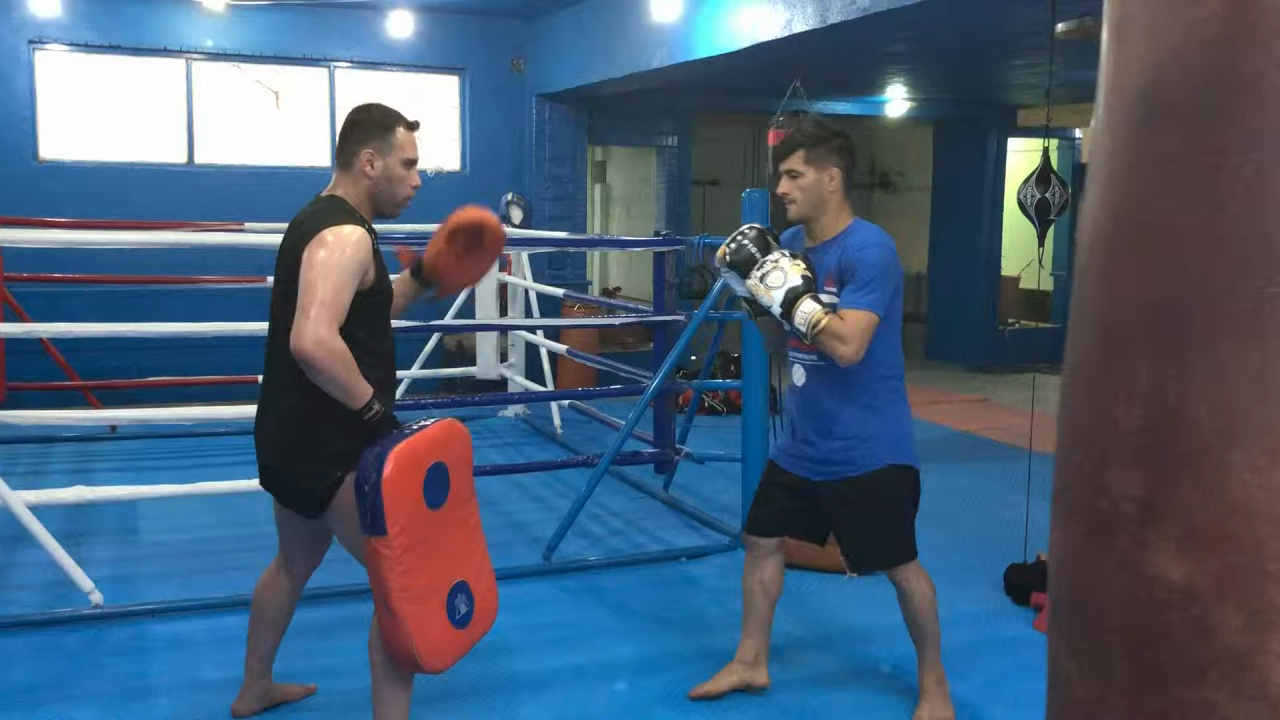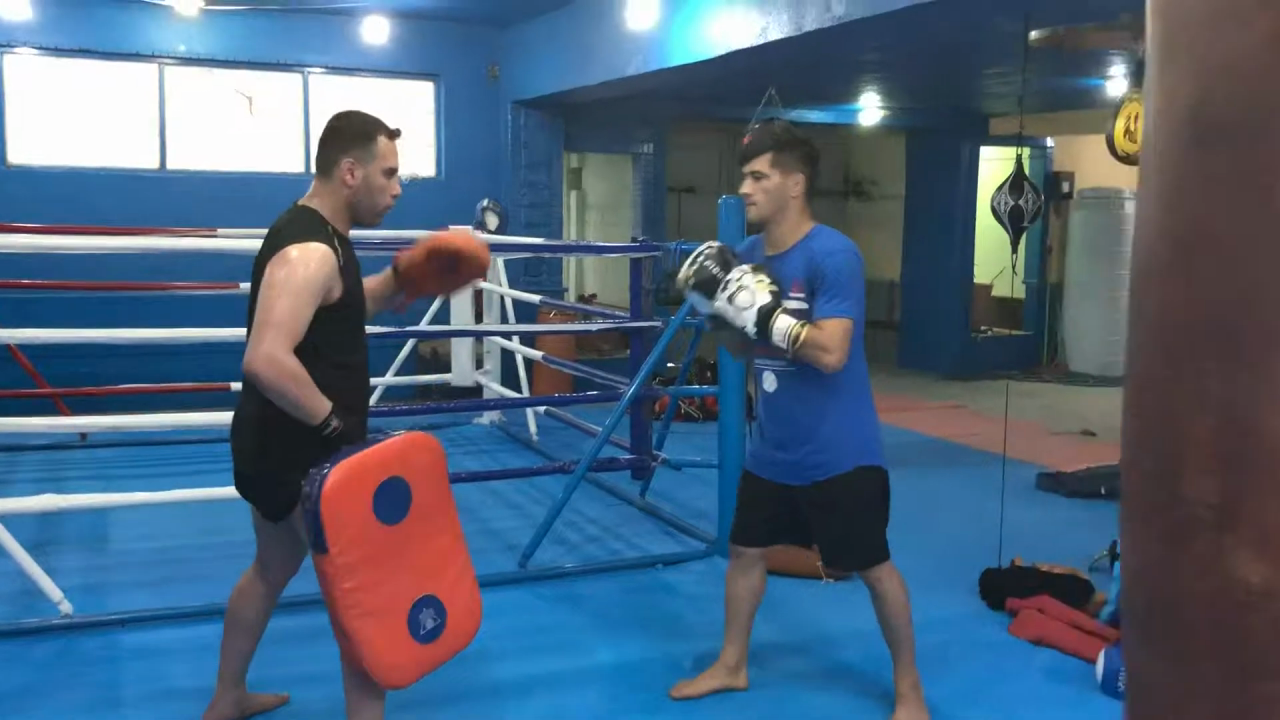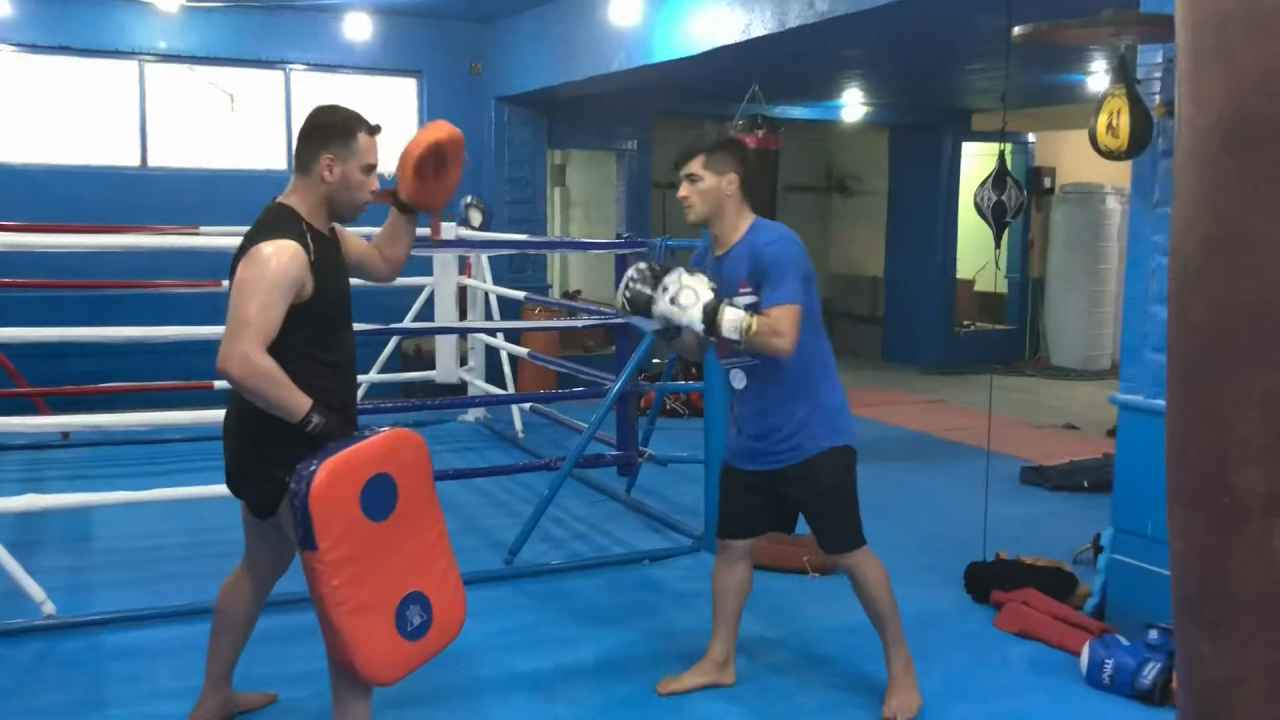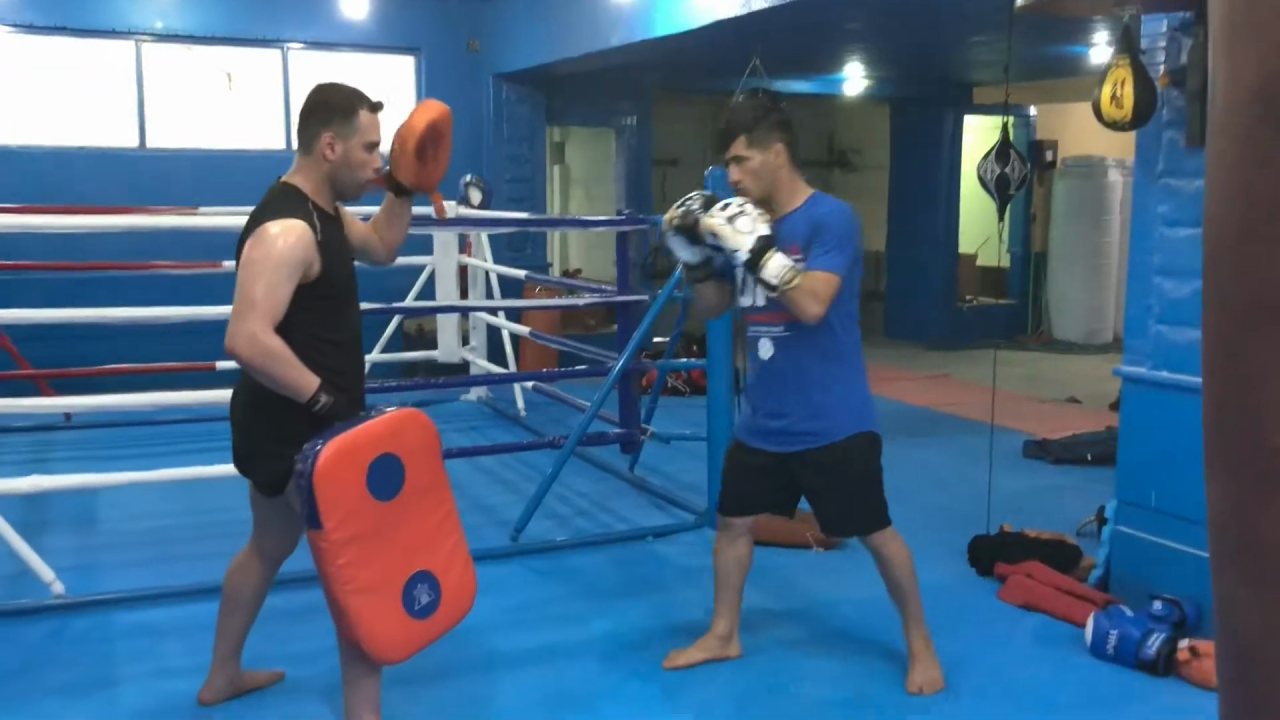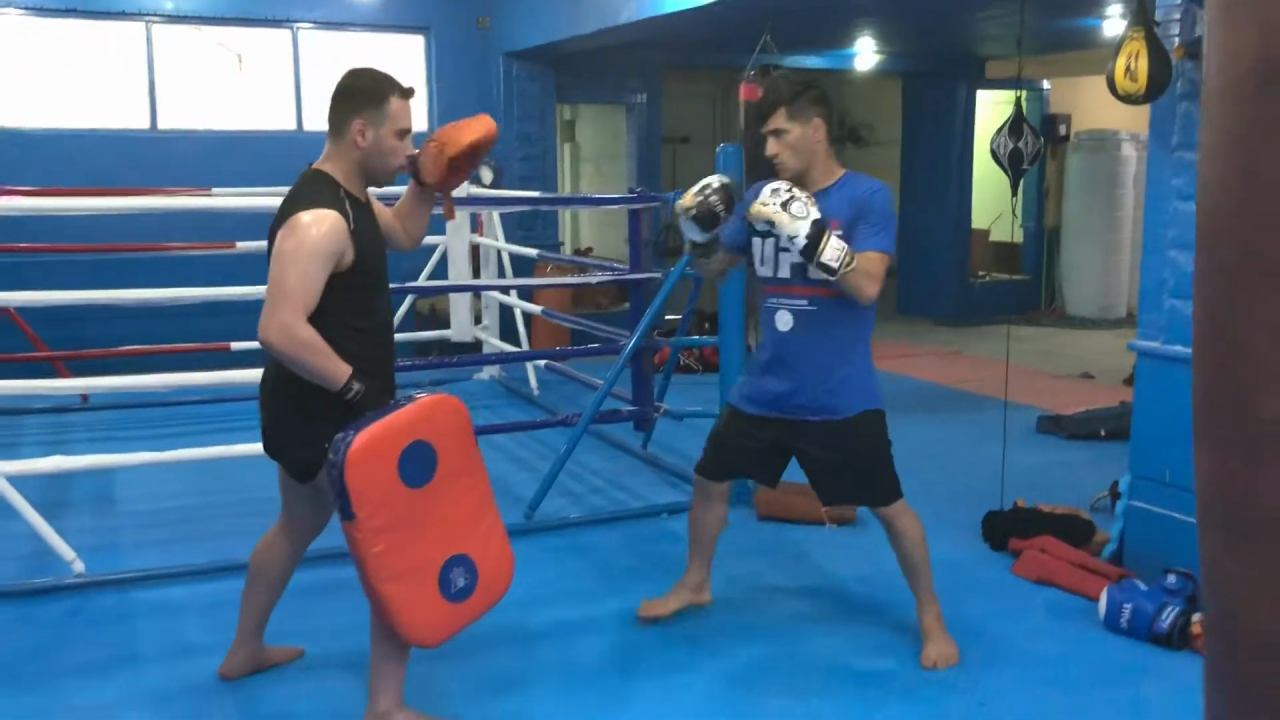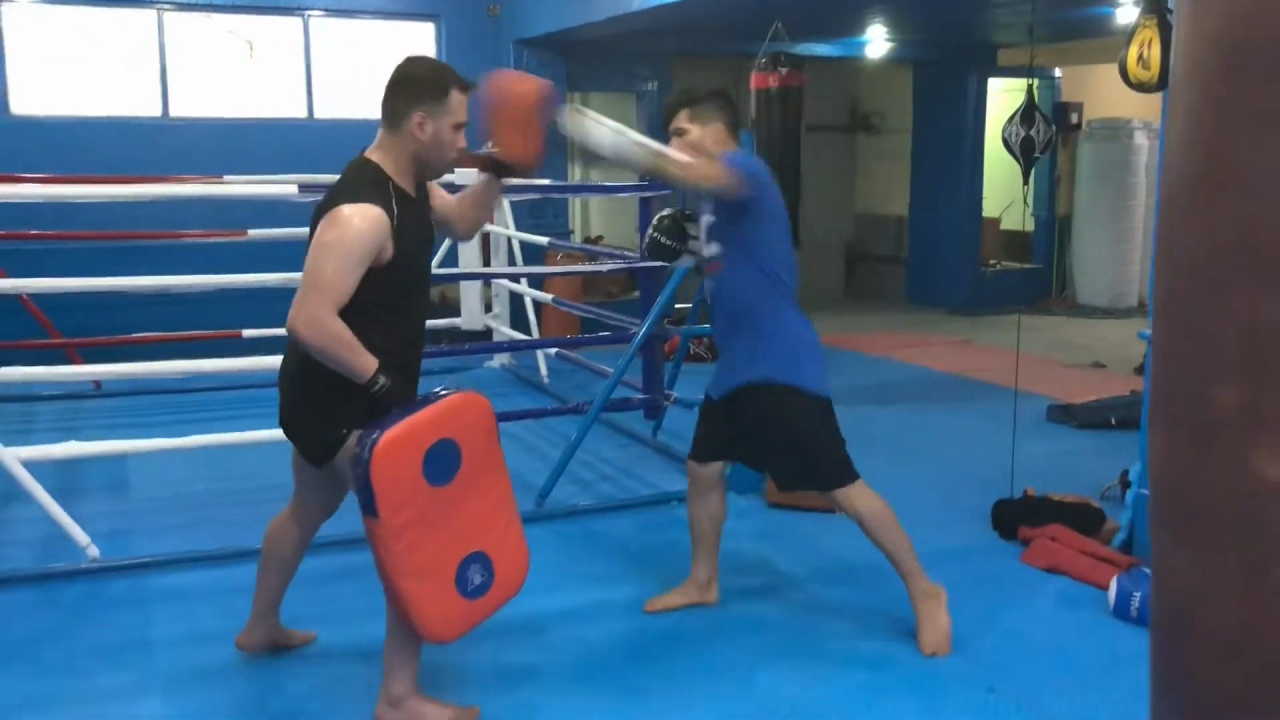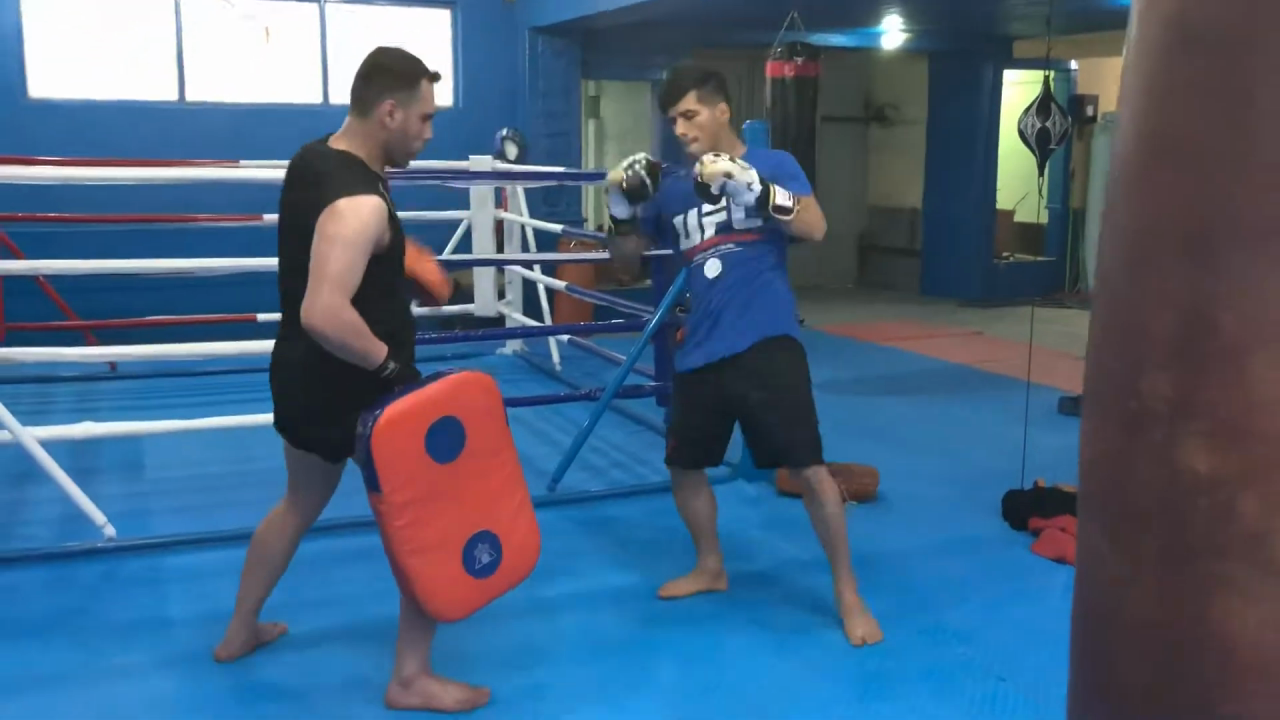
dt=0.3s
person 1, frame 1
left shoulder: (320, 220)
right shoulder: (345, 235)
right elbow: (314, 341)
left wrist: (421, 275)
right wrist: (375, 410)
left hip: (291, 433)
right hip: (327, 443)
left knee: (294, 561)
person 1, frame 2
left shoulder: (318, 235)
right shoulder: (309, 251)
left elbow: (352, 304)
right elbow: (266, 360)
left wrist: (402, 277)
right wrist: (336, 424)
left hip: (278, 445)
right hip: (300, 452)
left knee: (271, 570)
person 1, frame 3
left shoulder: (316, 232)
right shoulder: (280, 249)
left elbow: (384, 262)
right elbow: (239, 360)
left wrist: (410, 204)
right wrist: (316, 421)
left hip: (280, 446)
right hip: (289, 450)
left knee: (261, 568)
person 1, frame 4
left shoulder: (320, 211)
right shoulder: (287, 229)
left elbow: (380, 247)
right elbow: (247, 339)
left wrist: (402, 188)
right wrist: (324, 401)
left hip: (284, 425)
right hip: (298, 430)
left knee: (269, 546)
person 1, frame 5
left shoulder: (349, 195)
right shoulder: (320, 218)
left elbow: (405, 234)
right elbow: (280, 330)
left wrist: (431, 181)
right wrist: (358, 388)
left hip: (312, 408)
right hip: (329, 413)
left knee: (297, 526)
left ankle: (244, 650)
person 1, frame 6
left shoulder: (392, 178)
right shoulder: (360, 211)
left elbow: (459, 222)
right elbow: (307, 321)
left wrist: (497, 170)
right wrist: (380, 383)
left hip: (323, 393)
right hip: (347, 401)
left knee: (308, 508)
left ankle: (261, 624)
person 1, frame 7
left shoulder: (313, 159)
right shoulder: (356, 202)
right elbow: (324, 314)
left wrist: (392, 261)
right wrist: (391, 366)
left hip: (301, 378)
right hip: (352, 384)
left knee: (302, 503)
left ankle: (239, 631)
right ankle: (411, 680)
person 2, frame 1
left shoulder: (870, 250)
right shoulder: (790, 242)
left elbow: (847, 346)
left wrist: (788, 293)
right wrist: (751, 289)
left hip: (869, 450)
right hip: (803, 443)
left knee: (900, 565)
right knee: (761, 541)
right ankle: (750, 662)
person 2, frame 2
left shoulder: (833, 254)
right shoulder: (746, 254)
left elbow: (831, 353)
left wrist: (761, 312)
right wrist: (713, 303)
left hip: (840, 451)
right hip: (773, 448)
left knee: (872, 566)
right knee: (746, 552)
right ankle: (732, 664)
person 2, frame 3
left shoulder: (775, 245)
right shoulder: (702, 260)
left elbow: (780, 339)
right elbow: (697, 344)
left wrist: (706, 311)
right wrist: (662, 313)
left hip: (811, 434)
right hip: (750, 439)
left knee: (848, 551)
right knee: (732, 545)
left ankle: (900, 666)
right ankle: (719, 660)
person 2, frame 4
left shoulder: (832, 218)
right shoulder: (744, 218)
left elbow: (811, 307)
right elbow: (712, 305)
left wrist: (755, 245)
right wrist: (692, 253)
left hip: (833, 420)
right hip: (763, 417)
left knee: (875, 532)
right knee: (733, 520)
left ankle: (919, 642)
right ankle: (723, 634)
person 2, frame 5
left shoulder: (868, 197)
right shoulder: (763, 198)
left elbow: (867, 287)
right elbow: (712, 269)
left wrist: (807, 230)
right wrist: (699, 230)
left hip: (840, 397)
right hip: (765, 387)
left knee: (888, 505)
right knee: (710, 481)
left ankle: (930, 617)
right ankle: (694, 584)
person 2, frame 6
left shoulder: (748, 171)
right shoulder: (718, 206)
left elbow: (705, 174)
left wrist: (617, 143)
right wrist: (679, 244)
left hip: (783, 368)
right hip: (739, 368)
left knee: (838, 486)
right knee: (702, 470)
left ankle: (924, 593)
right ankle: (701, 582)
person 2, frame 7
left shoulder: (773, 164)
right shoulder: (672, 186)
left elbow: (815, 228)
right elbow: (625, 254)
left wrist: (750, 185)
right wrist: (624, 209)
left hip: (766, 342)
right hip: (700, 353)
left knee: (808, 468)
right knee: (686, 468)
left ankle: (847, 592)
right ankle: (709, 567)
